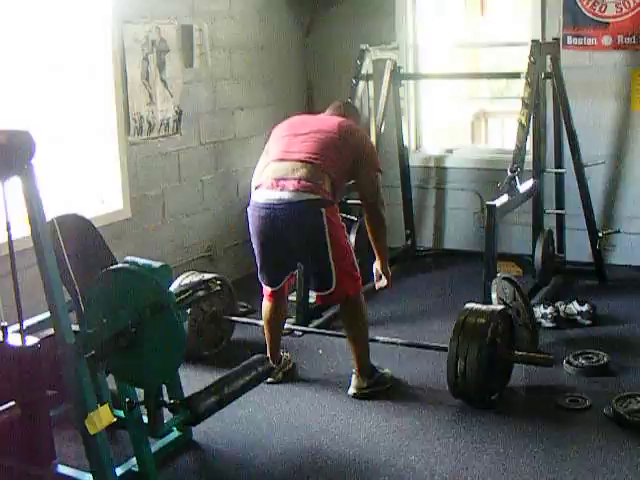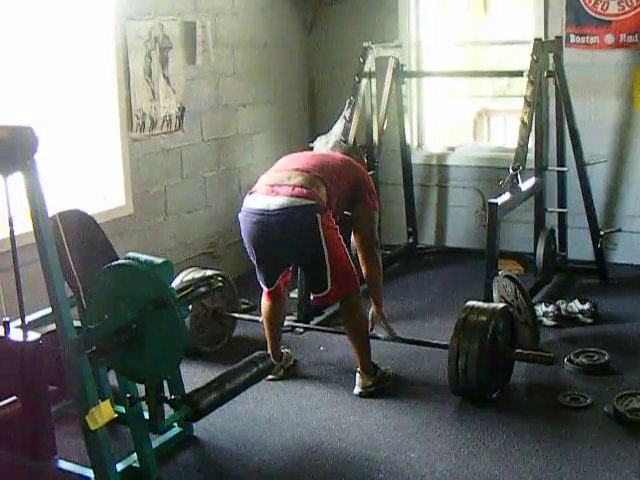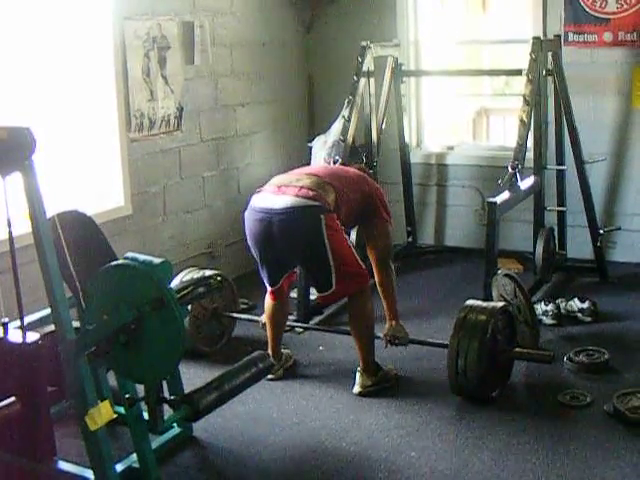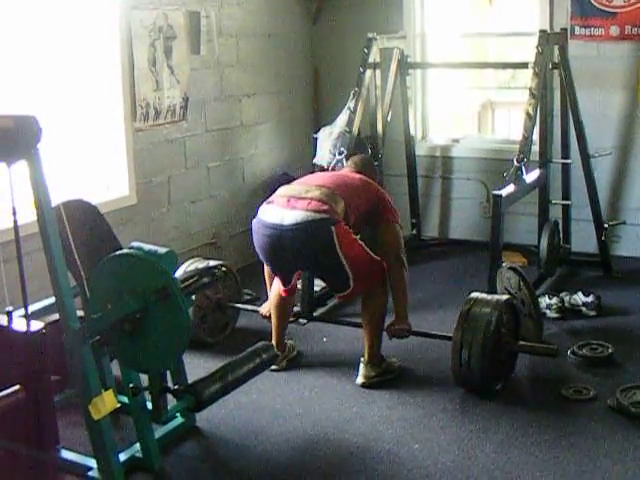
dt=1s
person 1, frame 1
left shoulder: (286, 124)
right shoulder: (356, 134)
right elbow: (372, 204)
right wrist: (382, 260)
left hip: (260, 204)
right hip: (308, 205)
left knee: (274, 288)
right knee: (348, 291)
left ankle: (275, 363)
right ankle: (363, 376)
person 1, frame 2
left shoulder: (292, 159)
right shoulder: (359, 174)
right elbow: (367, 245)
right wrist: (377, 305)
left hip: (252, 211)
right hip: (301, 211)
left knee: (272, 286)
right knee: (347, 291)
left ankle: (275, 360)
right ankle: (367, 374)
person 1, frame 3
left shoulder: (305, 173)
right shoulder: (370, 190)
right elbow: (382, 262)
left wrist: (269, 312)
right wrist: (393, 321)
left hip: (257, 211)
right hip: (306, 214)
left knee: (276, 286)
right knee: (357, 288)
left ankle: (274, 360)
right ankle: (368, 374)
person 1, frame 4
left shoulder: (312, 179)
right shoulder: (374, 193)
left elbow: (277, 248)
right elbow: (396, 259)
left wrist: (271, 299)
right wrist: (401, 318)
left hip: (264, 224)
right hip: (313, 227)
left knee: (284, 276)
right knee: (376, 279)
left ankle: (277, 350)
right ankle: (372, 366)
